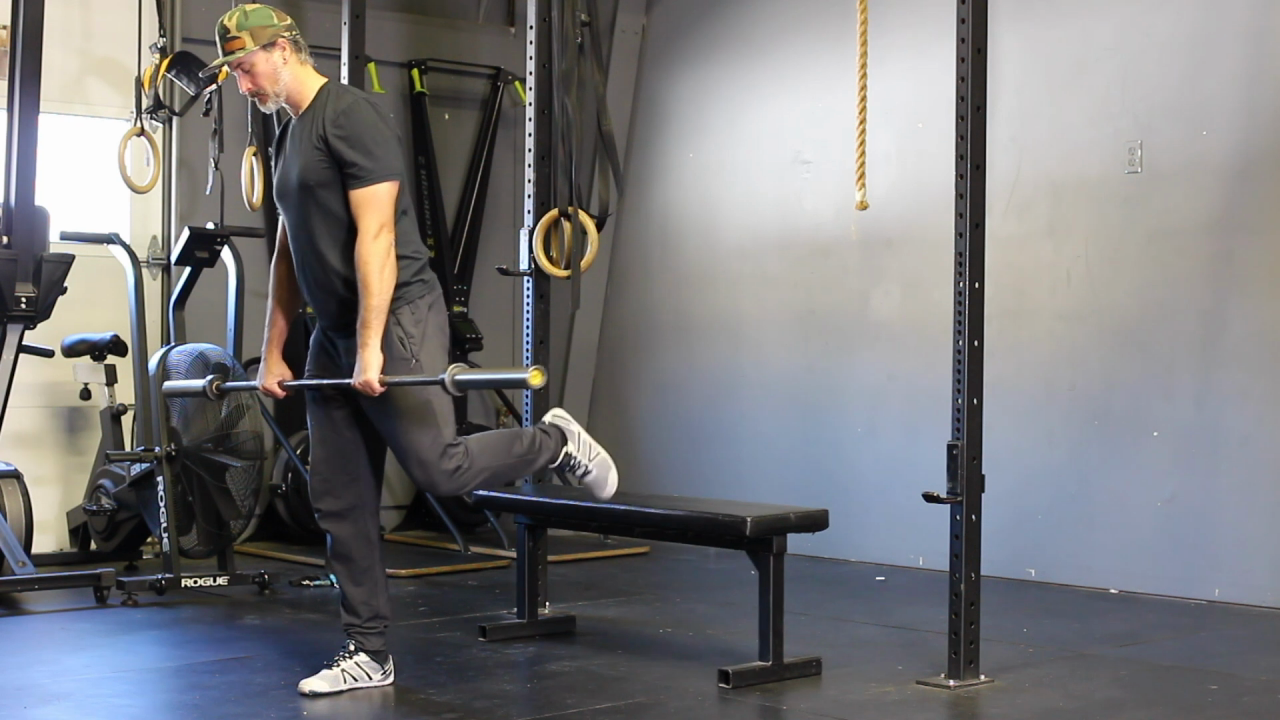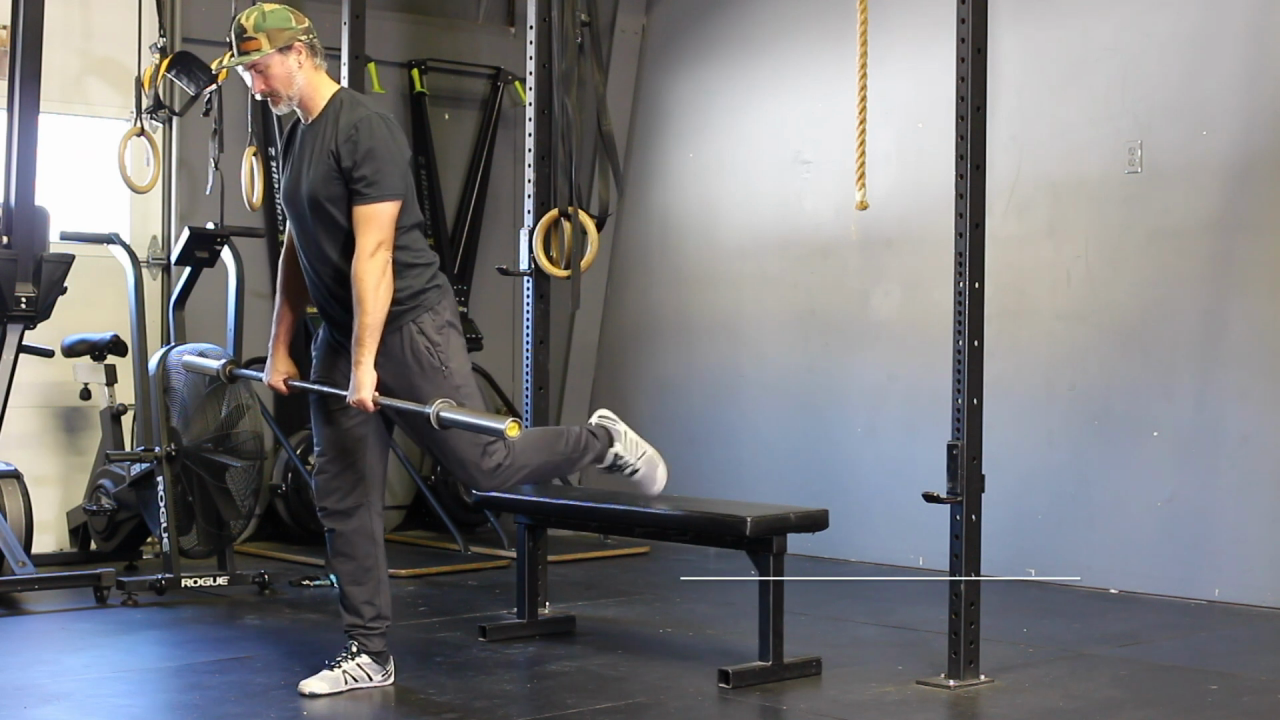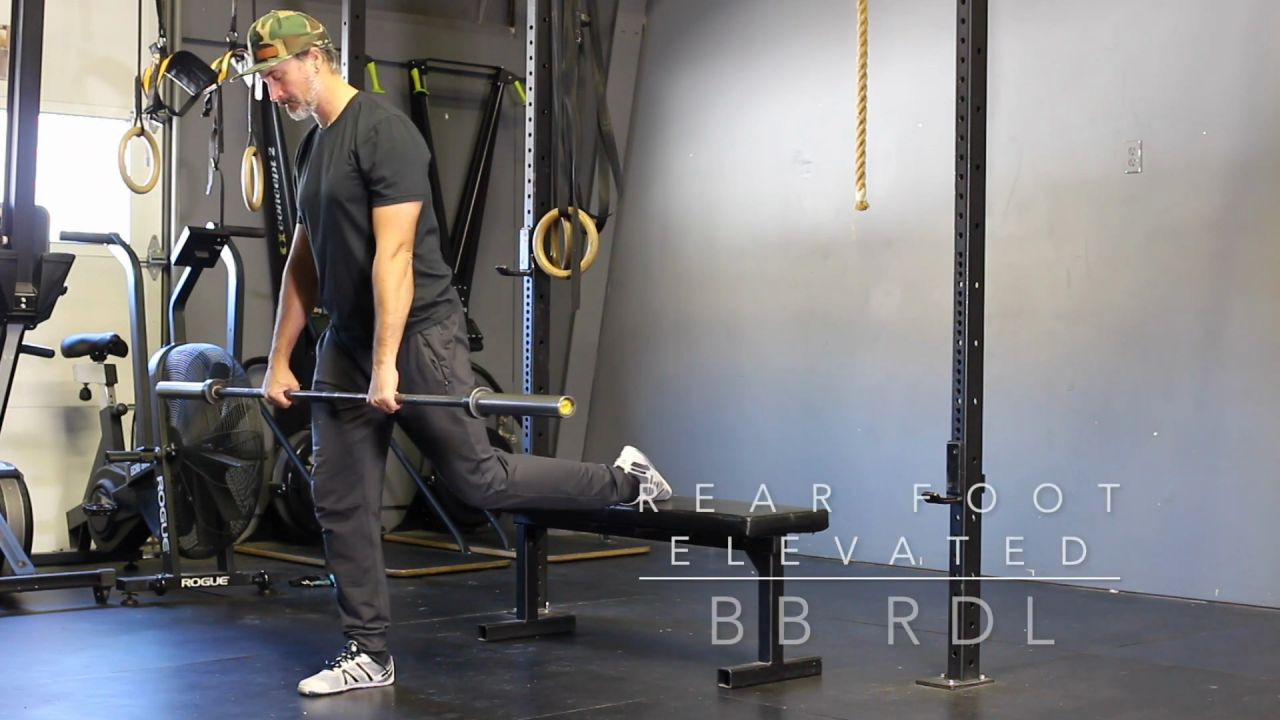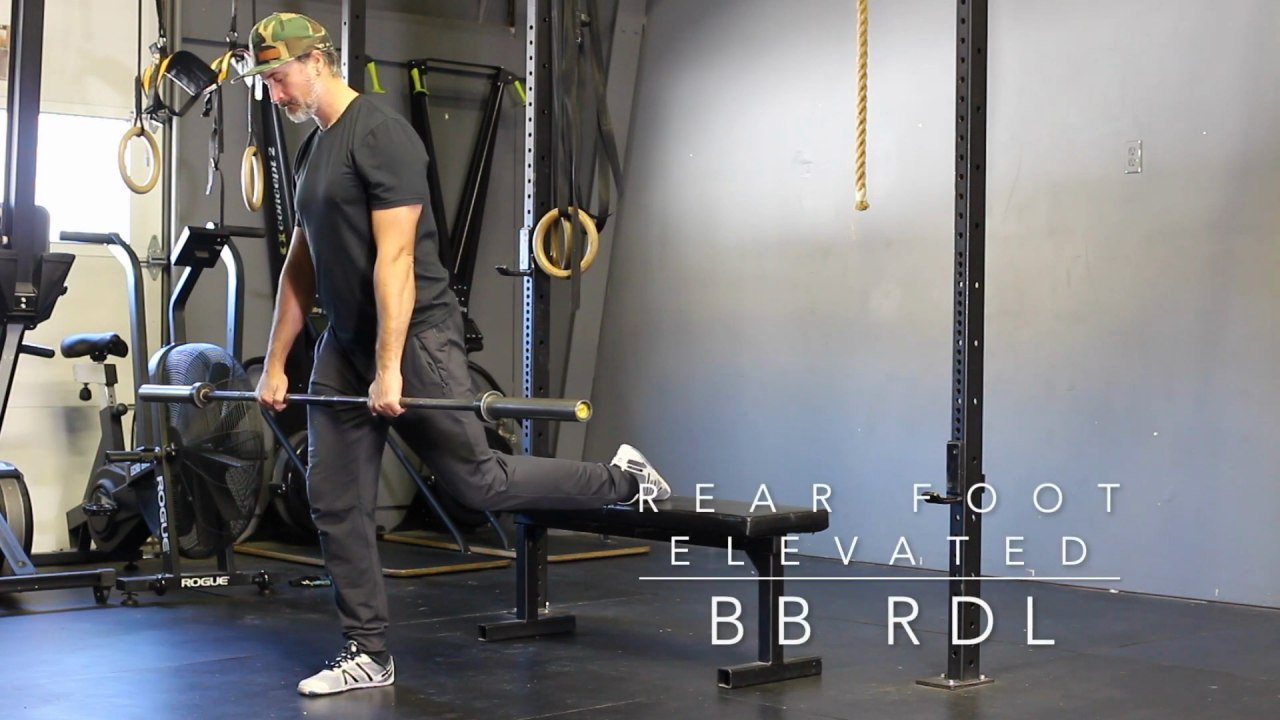
dt=0.7s
person 1, frame 1
left shoulder: (350, 115)
right shoulder: (288, 137)
left elbow: (376, 236)
right elbow: (289, 254)
left wrist: (372, 348)
right wrist: (272, 352)
left hip: (396, 318)
right hip: (334, 333)
left knee: (439, 467)
right knee: (339, 501)
left ankle: (557, 443)
right ankle: (368, 653)
person 1, frame 2
left shoulder: (364, 129)
right shoulder: (297, 139)
left elbow: (373, 255)
right elbow: (297, 253)
left wrist: (365, 366)
right wrist: (279, 348)
left hip: (410, 323)
right hip: (339, 332)
left knee: (482, 462)
right knee: (341, 499)
left ankle: (603, 442)
right ankle: (368, 652)
person 1, frame 3
left shoulder: (383, 132)
right shoulder: (312, 148)
left elbow: (393, 255)
right elbow: (302, 264)
left wrist: (387, 365)
right wrist: (279, 361)
left hip: (417, 335)
right hip: (346, 341)
left knee: (481, 479)
right knee: (340, 502)
left ankle: (626, 480)
right ankle: (367, 653)
person 1, frame 4
left shoulder: (381, 134)
right shoulder: (313, 150)
left elbow: (395, 260)
right elbow: (301, 267)
left wrist: (390, 369)
right wrist: (274, 365)
left hip: (414, 337)
right hip: (343, 344)
left knee: (479, 480)
right knee: (335, 503)
left ankle: (621, 479)
right ankle: (366, 653)
